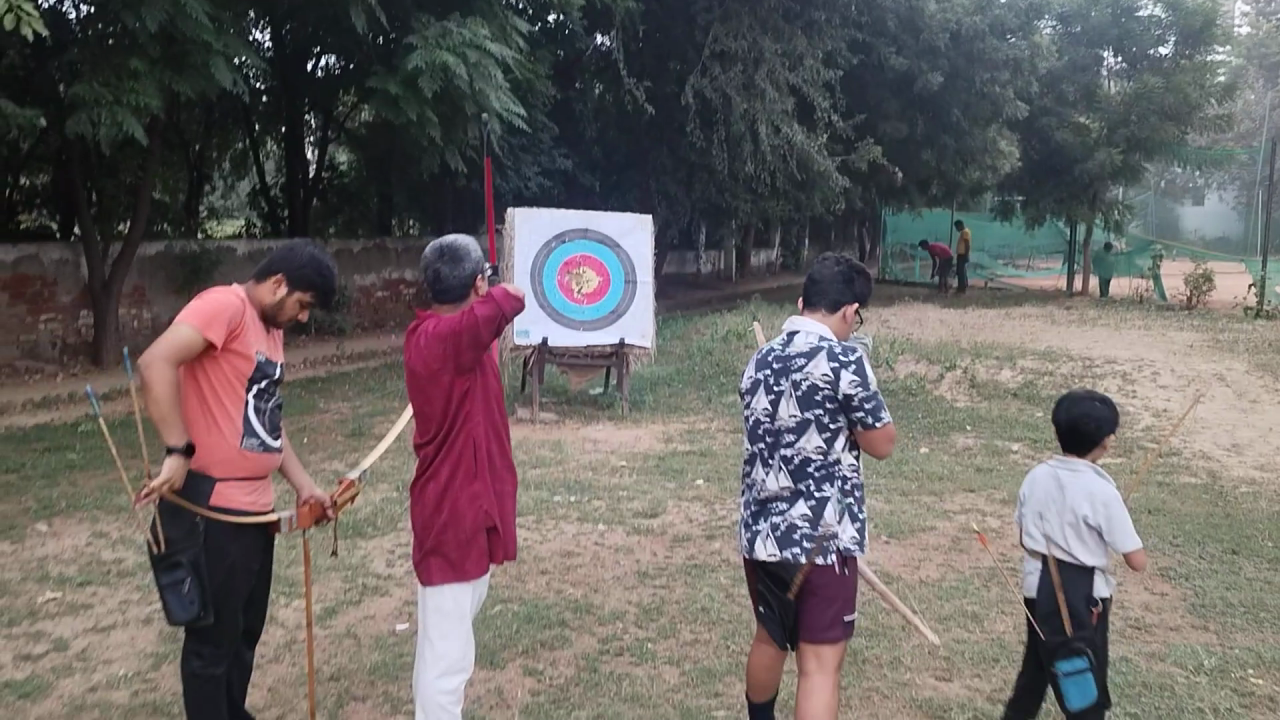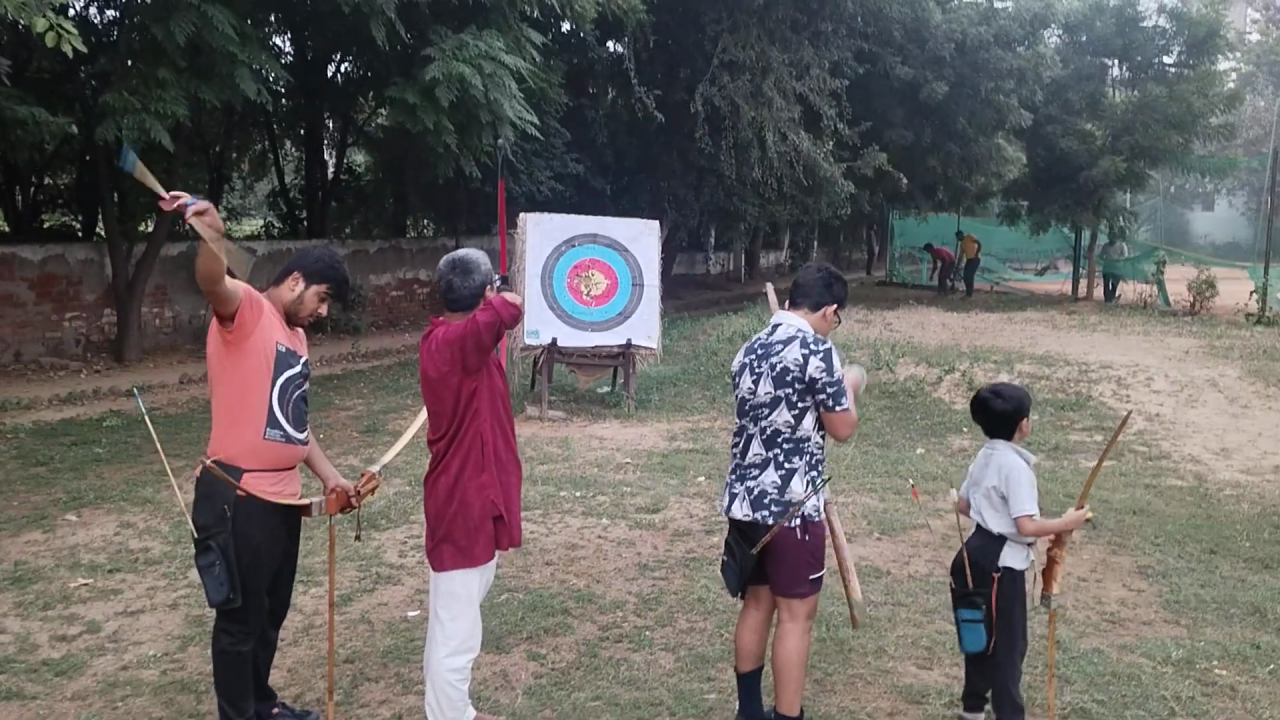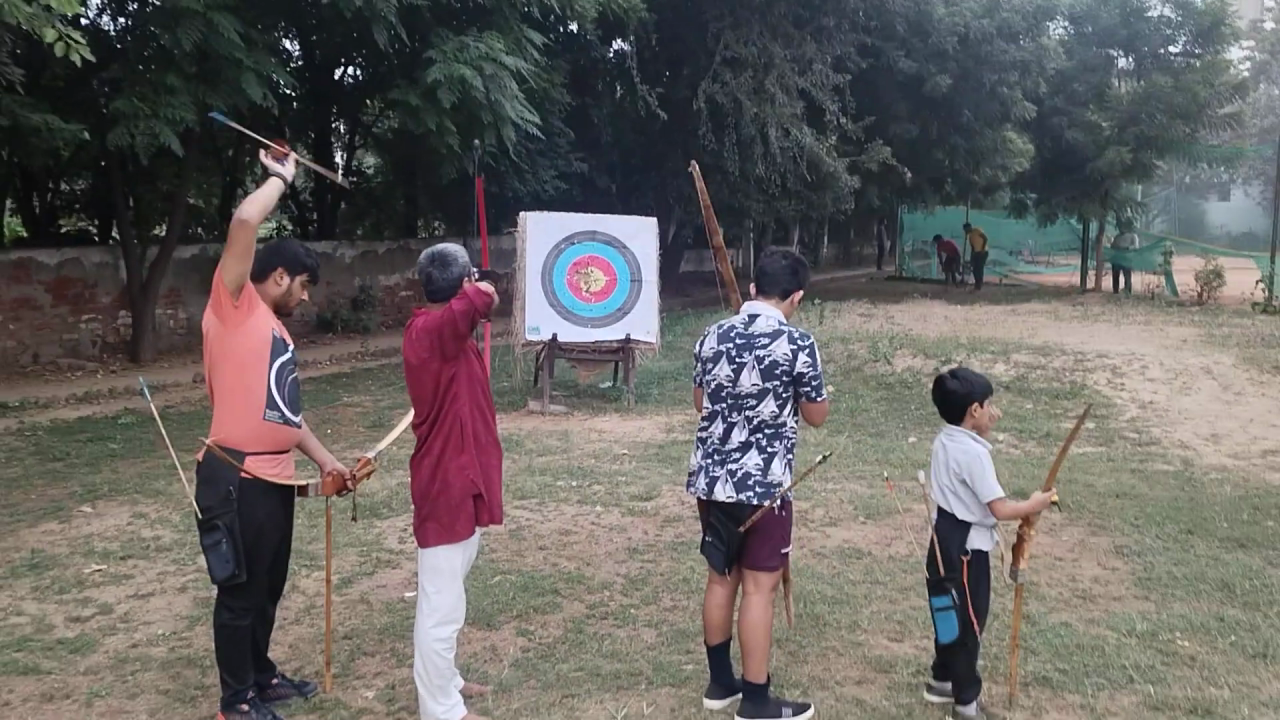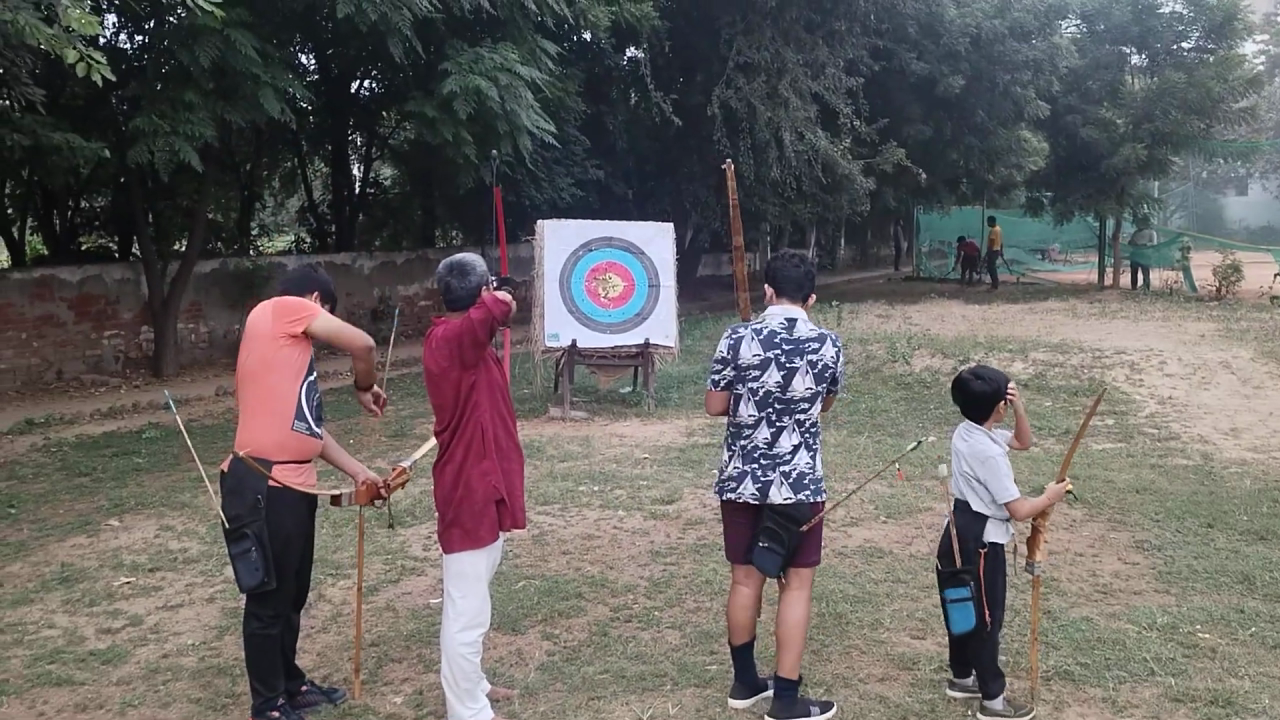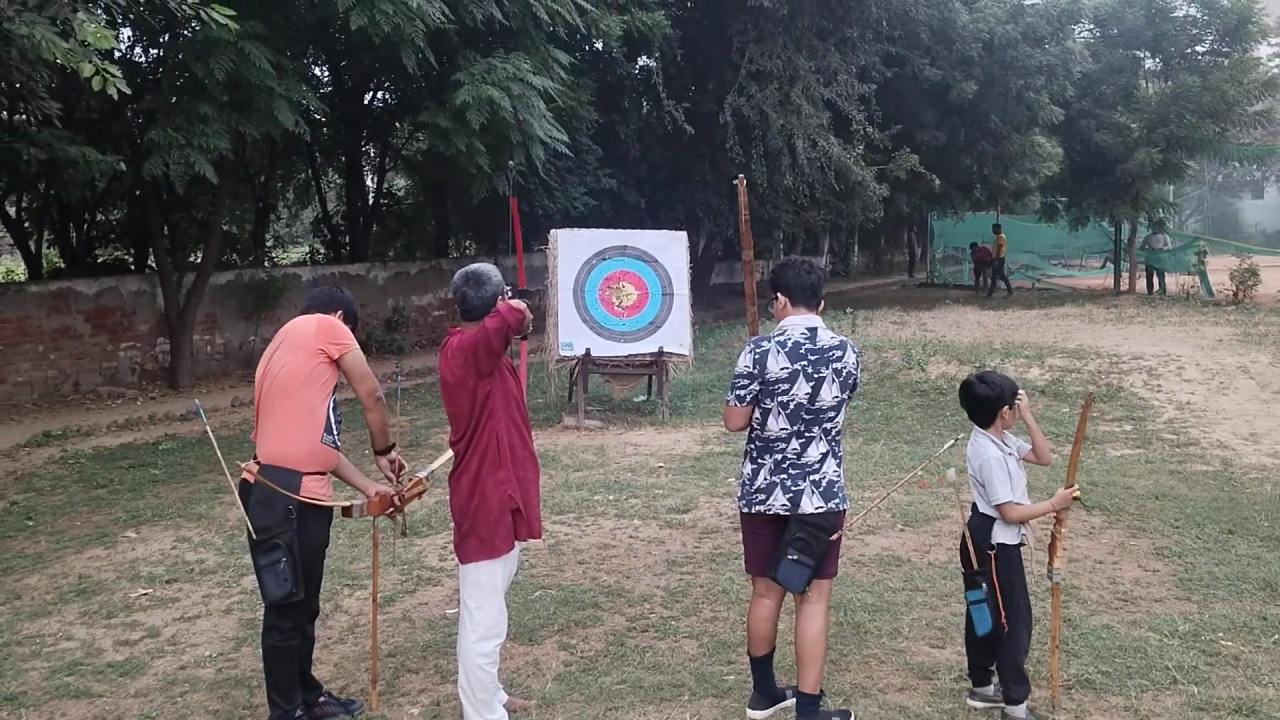
dt=0.7s
person 1, frame 1
left shoulder: (271, 328)
right shoulder: (224, 306)
right elbow: (156, 364)
left wrist: (303, 484)
right wrist: (178, 452)
left hip: (255, 506)
right hip: (211, 508)
left knee: (246, 629)
right knee: (213, 636)
person 1, frame 2
left shoulder: (295, 335)
right shoulder: (246, 309)
right elbow: (213, 283)
left wrist: (329, 474)
right wrist: (209, 233)
left hip: (282, 497)
right hip: (240, 496)
left knee: (272, 610)
right knee: (241, 615)
person 1, frame 3
left shoulder: (275, 329)
right shoulder: (232, 304)
right elbow: (243, 225)
left wrist: (326, 459)
right wrist: (280, 177)
left hip: (275, 478)
right hip: (238, 480)
left knee: (268, 587)
right knee: (240, 591)
person 1, frame 4
left shoulder: (286, 340)
right shoulder: (278, 311)
left elbow: (307, 425)
right elbow: (362, 345)
left wrist: (358, 471)
right wrist: (364, 387)
left hip: (292, 486)
right hip: (263, 486)
left knee: (291, 595)
right knee: (268, 599)
person 1, frame 5
left shoulder: (286, 347)
right shoulder: (324, 327)
right elbow: (372, 395)
left wrist: (368, 486)
right wrist: (384, 450)
left hip: (297, 494)
right hip: (285, 494)
left knee: (303, 605)
right knee: (287, 608)
person 2, frame 1
left shoulder: (429, 333)
right shoulder: (448, 336)
right elbow: (510, 298)
right wrist: (499, 295)
left hip: (454, 505)
right hip: (456, 512)
left knee: (446, 639)
right knee: (447, 650)
person 2, frame 2
left shoulder: (442, 337)
right shoulder: (458, 340)
right elbow: (508, 308)
right wrist: (501, 302)
left hip: (465, 496)
right hip: (467, 502)
left knee: (453, 621)
right knee: (456, 631)
person 2, frame 3
left shoulder: (432, 328)
right shoulder: (435, 329)
right elbow: (481, 298)
right wrist: (481, 293)
left hip: (453, 478)
right hip: (449, 483)
left knee: (442, 596)
right knee: (441, 603)
person 2, frame 4
left shoulder: (454, 337)
right shoulder: (454, 338)
right elbow: (500, 306)
right wrist: (498, 302)
left hip: (478, 483)
right hip: (471, 489)
left knee: (468, 602)
right knee: (467, 608)
person 2, frame 5
left shoulder: (473, 348)
right shoulder: (469, 347)
right elbow: (515, 313)
left wrist: (511, 332)
right wrist: (518, 315)
left hip: (494, 493)
right hip: (488, 499)
left knee: (484, 610)
right knee: (484, 618)
person 3, frame 1
left shoulder: (760, 361)
right shoulder: (843, 359)
right elbow: (881, 444)
left hip: (761, 530)
right hip: (819, 535)
left knee: (772, 634)
right knee: (821, 661)
person 3, frame 2
left shoulder: (751, 349)
right shoulder: (815, 349)
right elbow: (842, 428)
right wrist: (847, 388)
left hip: (744, 498)
right hip: (789, 505)
left knee: (756, 603)
right knee: (796, 615)
person 3, frame 3
left shoulder: (713, 335)
right shoulder: (797, 344)
right elbow: (816, 415)
left hip: (710, 478)
right hip: (761, 485)
left knee: (721, 578)
right knee: (759, 588)
person 3, frame 4
left shoulder: (738, 338)
right shoulder: (828, 345)
left elbow: (714, 406)
left hip: (741, 480)
right hip: (798, 484)
left knee: (745, 579)
right knee: (797, 583)
left ankle: (745, 682)
person 3, frame 5
left shoulder: (761, 350)
right shoulder: (846, 352)
left elbow: (734, 421)
left hip: (764, 492)
right hip: (821, 494)
left knee: (765, 591)
right knee: (813, 597)
person 4, frame 1
left shoulder: (1037, 476)
right shoulder: (1102, 493)
right elbow: (1137, 560)
right wrist: (1119, 532)
left hip: (1039, 584)
right hip: (1082, 593)
left knee: (1037, 661)
person 4, frame 2
left shoulder: (983, 456)
right shoulder: (1016, 466)
left elbow: (963, 506)
right elbow: (1026, 526)
right wrist: (1066, 522)
left hip: (975, 553)
right hip: (1002, 563)
right knee: (1008, 647)
person 4, frame 3
left shoulder: (945, 440)
right shoulder: (974, 453)
right elbow: (1000, 509)
left wrist: (985, 428)
right wrist: (1033, 505)
left hip: (946, 537)
right hip: (966, 545)
left knee: (951, 615)
right knee: (968, 624)
left ankle: (941, 681)
person 4, frame 4
left shoulder: (966, 433)
right shoulder: (989, 453)
left elbow: (1023, 442)
right elbow: (1019, 510)
left wrist: (1019, 408)
right wrist: (1049, 497)
left hip: (959, 532)
right hip: (980, 539)
right knee: (987, 619)
left ankle: (961, 677)
person 4, frame 5
left shoulder: (997, 439)
right shoulder: (991, 456)
left elbow: (1044, 457)
right elbow: (1010, 512)
left wrist: (1028, 417)
right wrist: (1054, 504)
left hip: (980, 539)
right hip: (997, 544)
right knee: (1013, 623)
left ankle: (981, 687)
